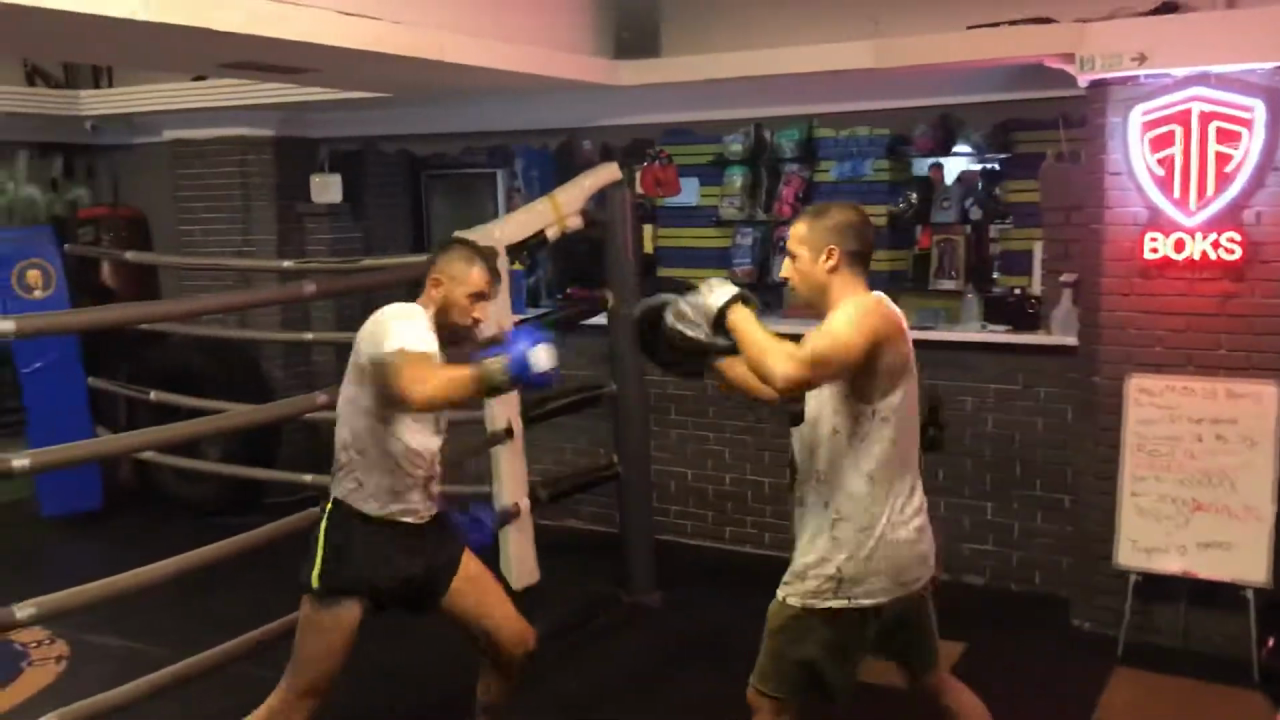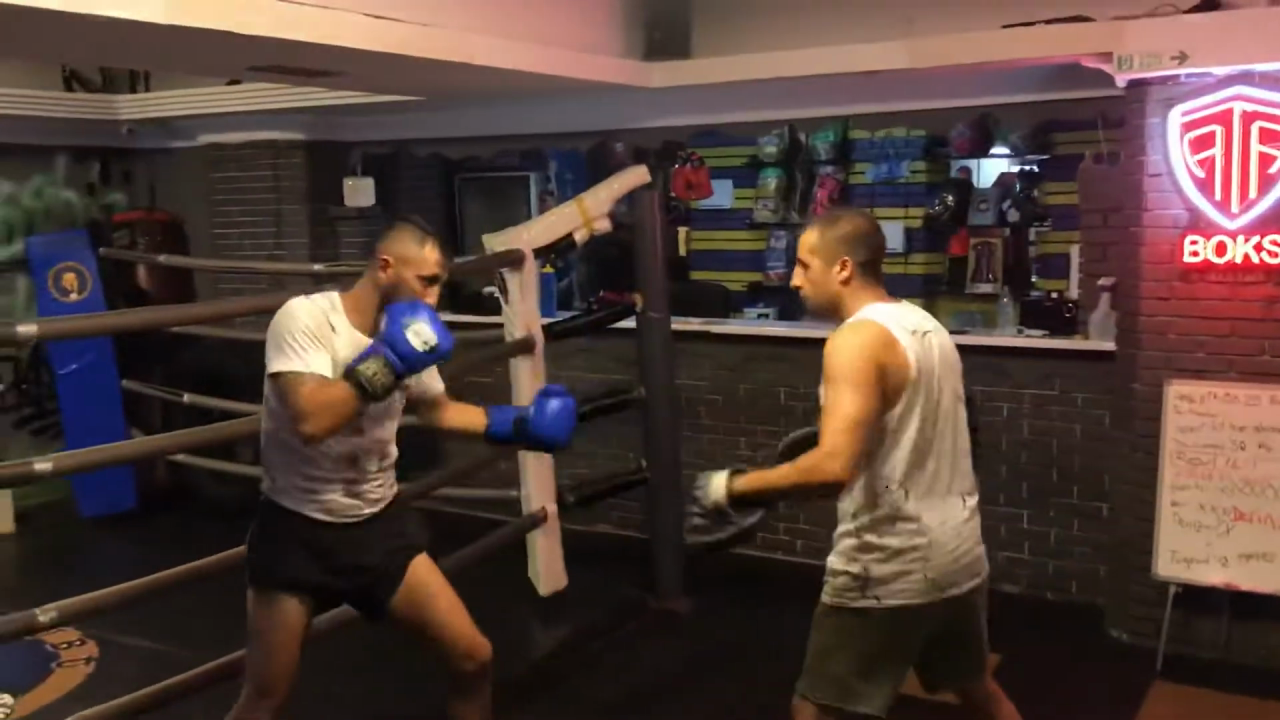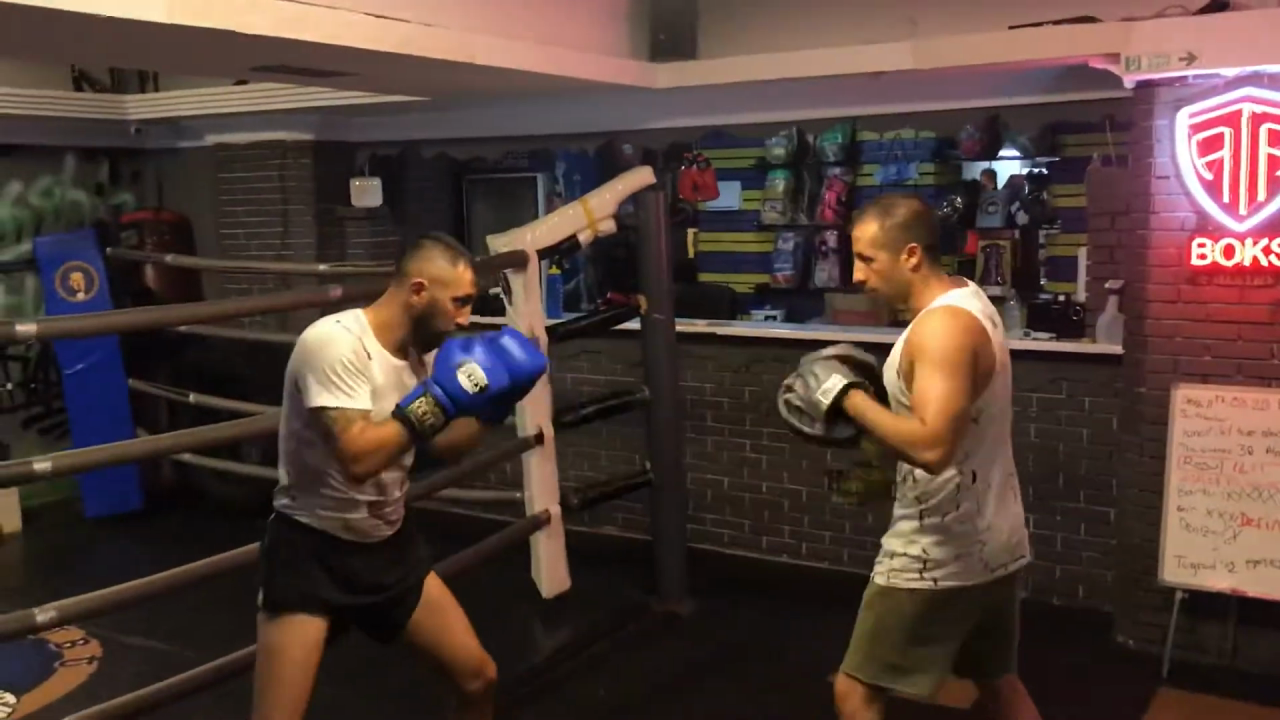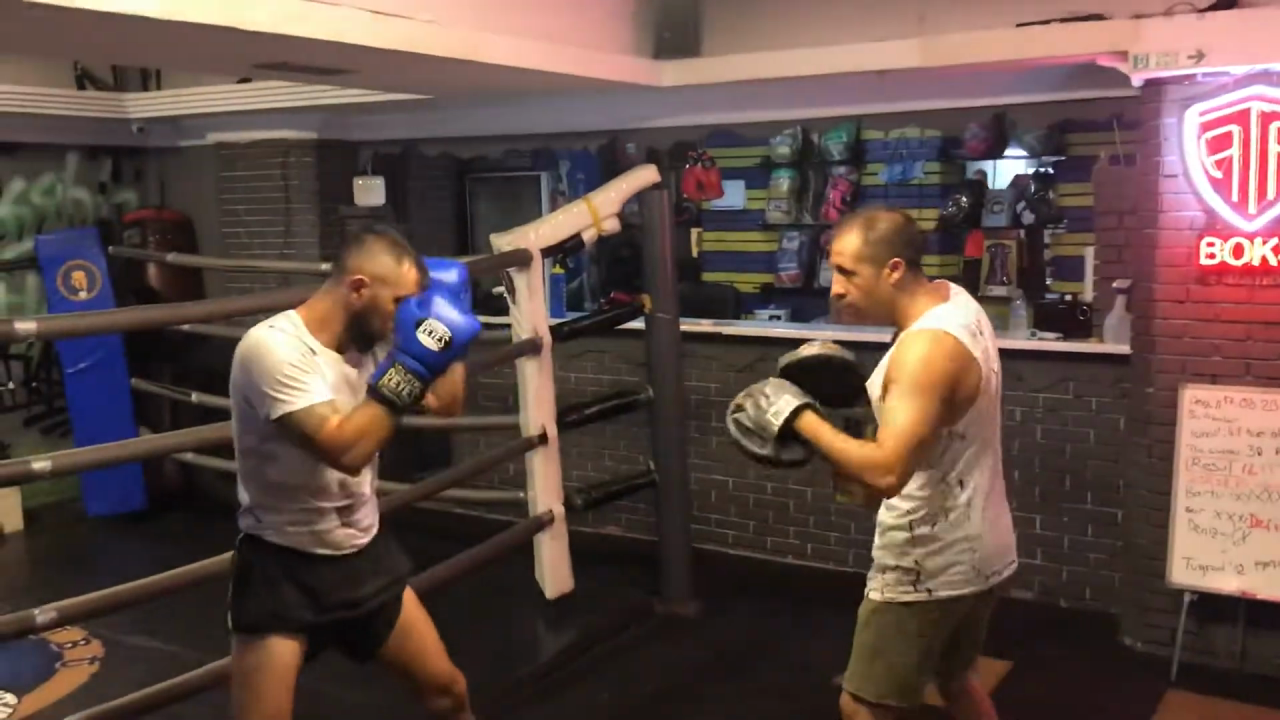
dt=0.4s
person 1, frame 1
left shoulder: (867, 313)
right shoulder: (840, 328)
left elbow: (788, 373)
right elbow: (775, 390)
left wrist: (728, 306)
left hip: (849, 563)
right hip: (900, 549)
right knee: (927, 675)
person 1, frame 2
left shoulder: (855, 340)
right shoulder: (924, 326)
left elbow: (836, 466)
left wrist: (733, 485)
right wrist: (814, 448)
left hip: (888, 567)
right hip: (957, 554)
person 1, frame 3
left shoulder: (944, 326)
right shoulder: (967, 301)
left elbow: (931, 447)
left wrist: (846, 395)
right wrist: (870, 388)
left hip: (946, 548)
right hip: (996, 541)
person 1, frame 4
left shoulder: (928, 344)
right shoulder: (953, 300)
left elbow: (886, 472)
left wrist: (798, 414)
left hip: (931, 562)
right hip: (978, 549)
right knee: (953, 677)
person 2, frame 1
left shoulder: (427, 343)
right shoulder: (398, 323)
right elbow: (417, 392)
right wrist: (506, 367)
left hip: (419, 526)
right hip: (362, 529)
left knee: (515, 643)
person 2, frame 2
left shoulder: (413, 329)
right shoulder: (304, 320)
left elbow: (436, 411)
right elbow: (311, 422)
left wrist: (515, 422)
right wrist: (386, 357)
left hip: (378, 521)
right hip: (297, 529)
left knee: (473, 657)
person 2, frame 3
left shoulder: (425, 348)
right shoulder: (333, 342)
left elbow: (443, 447)
right elbow: (358, 458)
left wrist: (494, 399)
right wrist: (440, 396)
left hip: (389, 544)
right hip: (311, 550)
left knee: (478, 676)
person 2, frame 4
left shoulder: (371, 337)
right shoulder: (272, 347)
left elbow: (444, 402)
right elbow: (346, 451)
left wrist: (450, 325)
right wrist: (410, 363)
left hip: (367, 556)
right hip: (283, 570)
